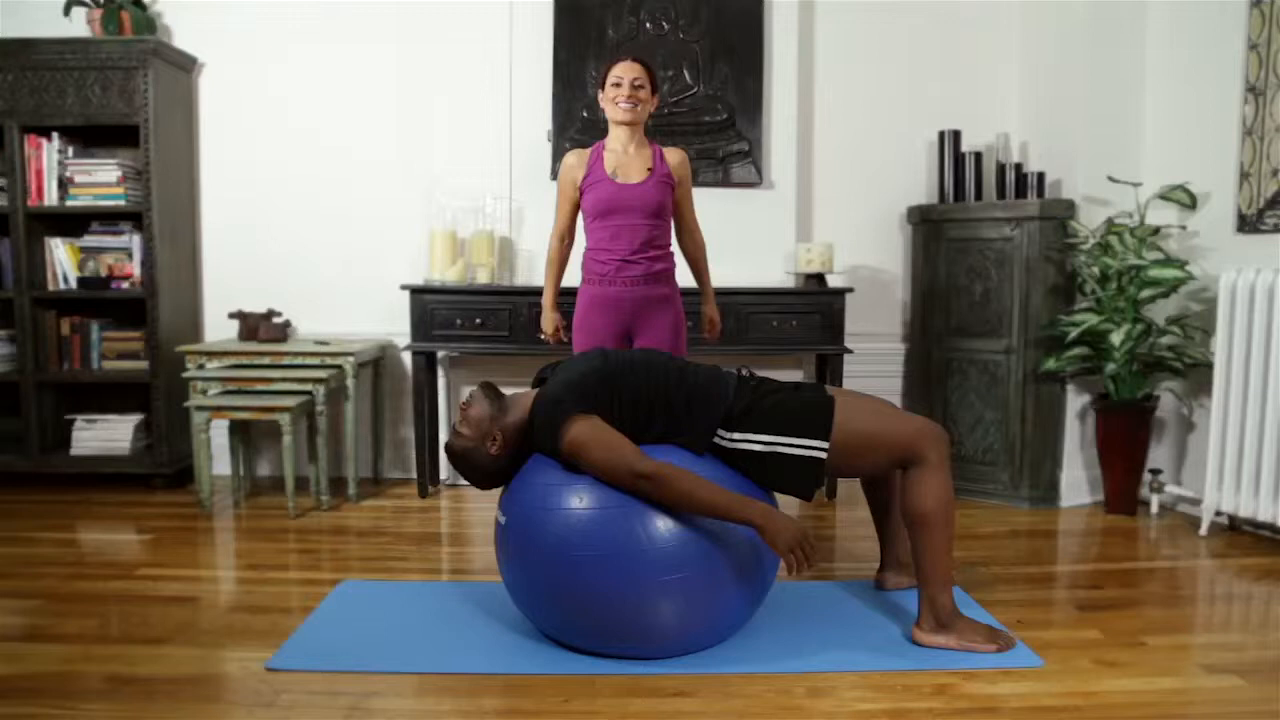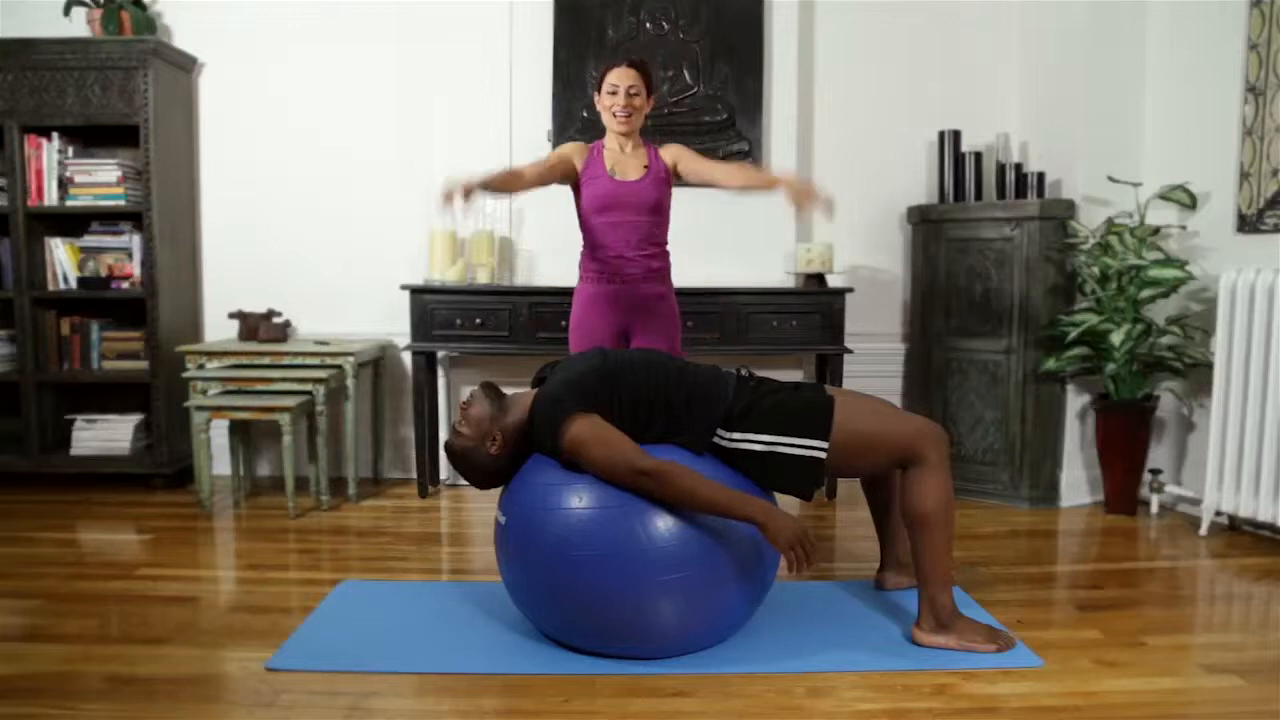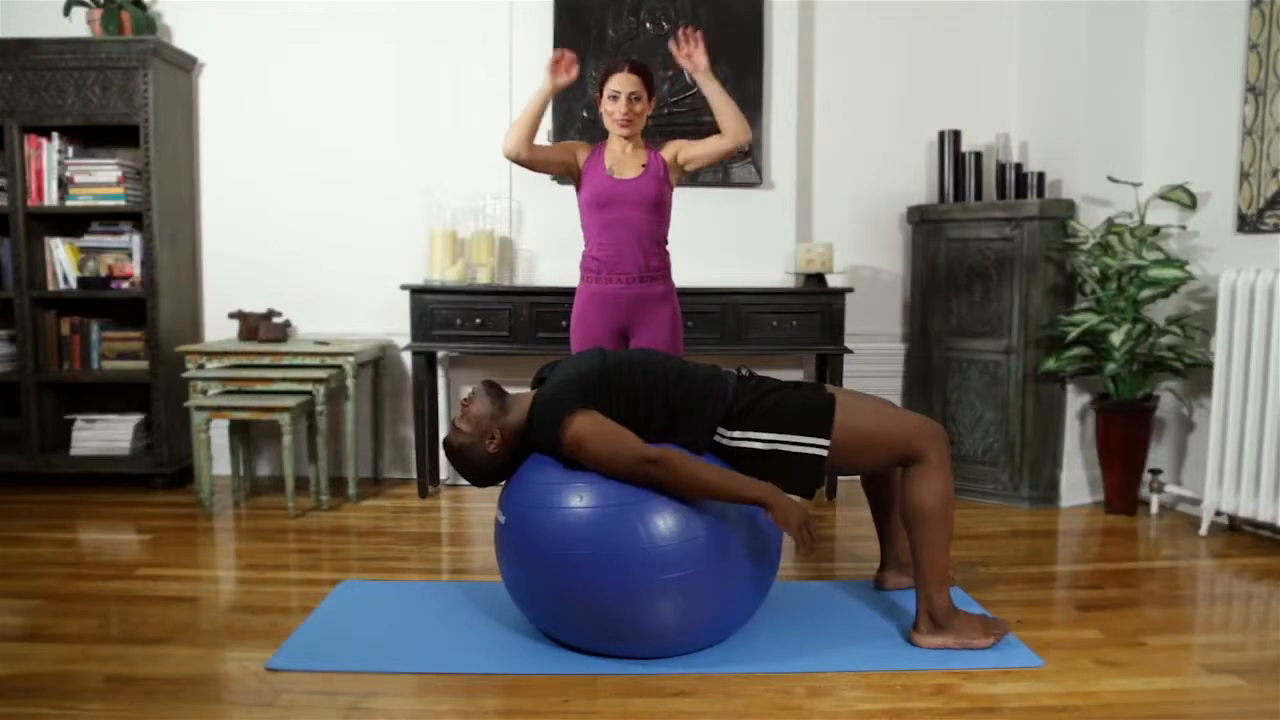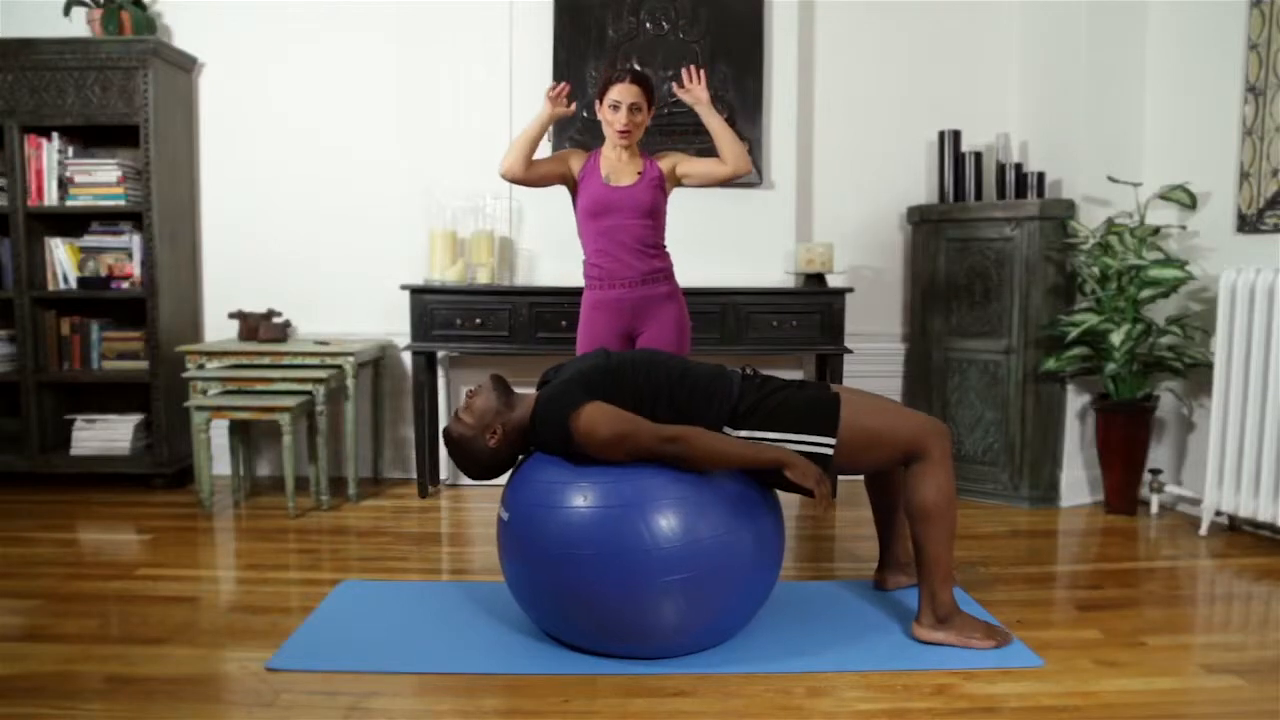
dt=0.4s
person 1, frame 1
left shoulder: (548, 385)
right shoulder: (556, 426)
right elbow: (648, 473)
right wrist: (763, 517)
left hip: (737, 391)
right hip: (741, 422)
left knee: (890, 428)
right knee: (926, 441)
left ankle: (898, 564)
right ankle: (939, 617)
person 1, frame 2
left shoulder: (549, 385)
right shoulder: (556, 425)
right elbow: (648, 471)
right wrist: (763, 514)
left hip: (735, 394)
right hip: (739, 423)
left knee: (889, 424)
right knee: (925, 442)
left ankle: (897, 563)
right ankle: (939, 618)
person 1, frame 3
left shoulder: (547, 385)
right shoulder: (556, 424)
right elbow: (654, 462)
right wrist: (769, 497)
left hip: (734, 391)
right hip: (739, 422)
left knee: (889, 431)
right knee: (925, 440)
left ankle: (898, 564)
right ankle: (937, 617)
person 1, frame 4
left shoulder: (551, 388)
right shoulder: (562, 420)
right elbow: (669, 441)
right wrist: (781, 457)
left hip: (740, 392)
right hip: (748, 419)
left knee: (894, 427)
right knee: (929, 437)
left ankle: (897, 564)
right ankle: (939, 613)
person 2, frame 1
left shoulder: (674, 162)
right shoulder: (578, 163)
left elbow: (689, 234)
right elbow: (562, 237)
left wrist: (708, 298)
right wrist: (549, 305)
left hip: (659, 302)
right hip: (598, 303)
person 2, frame 2
left shoulder: (668, 158)
right shoulder: (577, 157)
left elbow: (727, 173)
right elbow: (522, 176)
left wrist: (781, 182)
right wrist: (478, 183)
left hip: (656, 302)
right hip: (597, 303)
person 2, frame 3
left shoulder: (668, 158)
right shoulder: (581, 157)
left elbow: (738, 137)
right elbow: (516, 150)
left wrist: (702, 76)
right wrist: (550, 86)
left hip: (655, 301)
right hip: (596, 301)
person 2, frame 4
left shoulder: (664, 166)
right shoulder: (576, 165)
left elbow: (737, 165)
right elbow: (512, 170)
left wrist: (703, 108)
right wrist: (547, 115)
left hip: (660, 304)
right hip: (602, 306)
